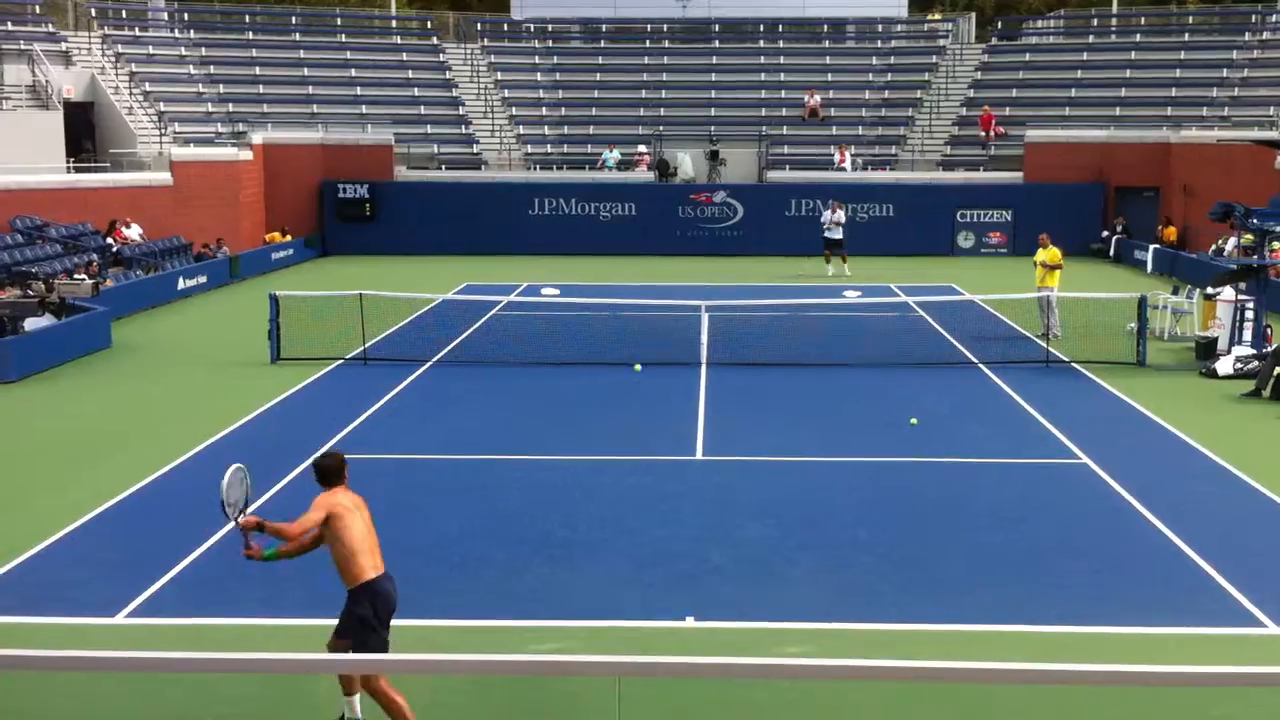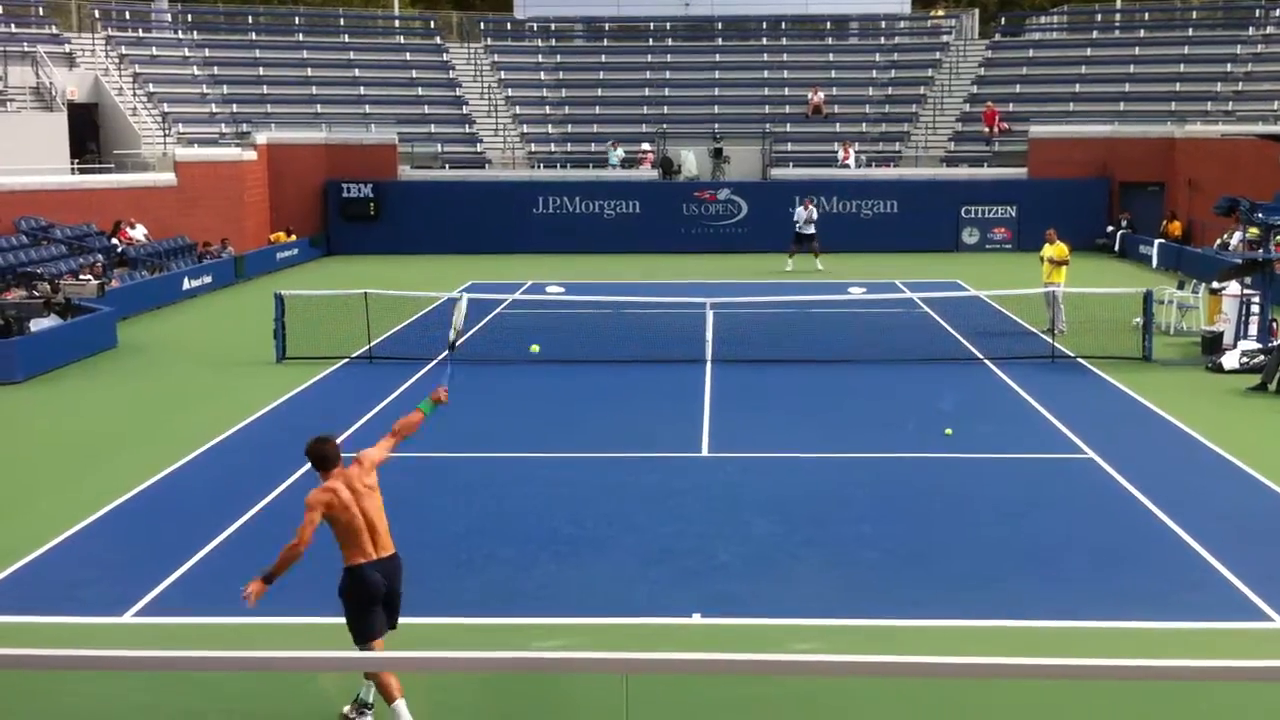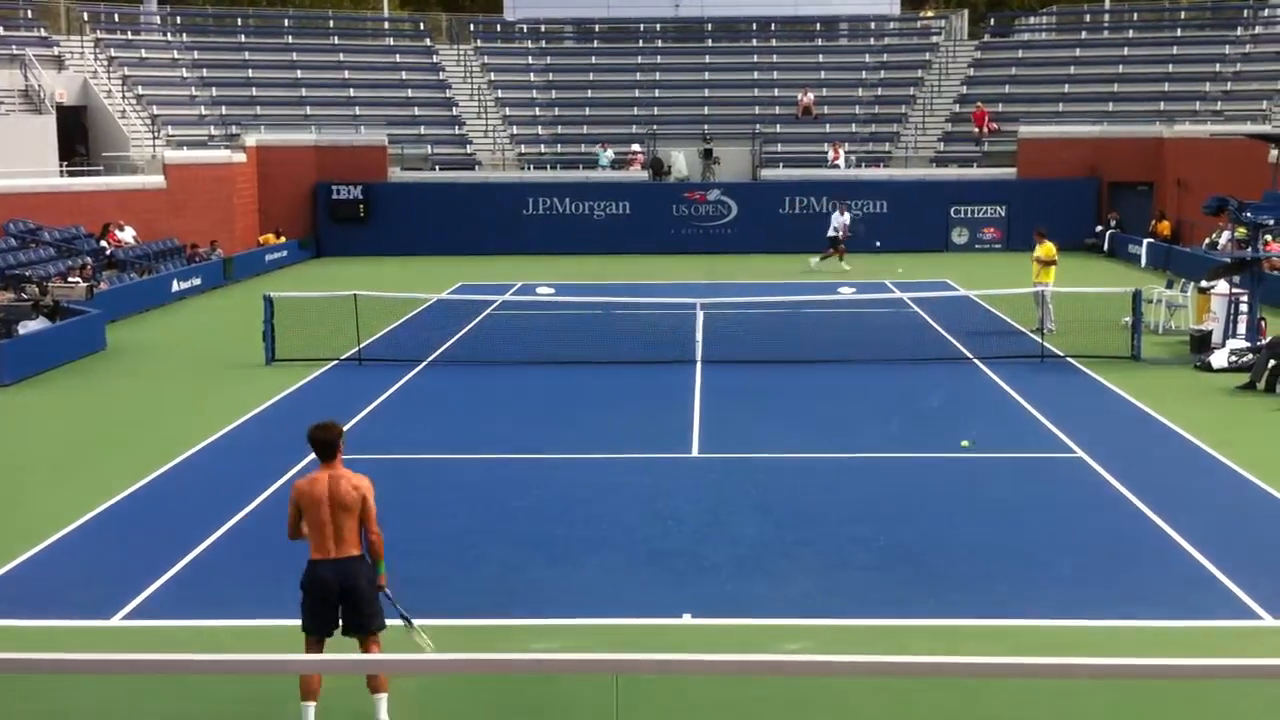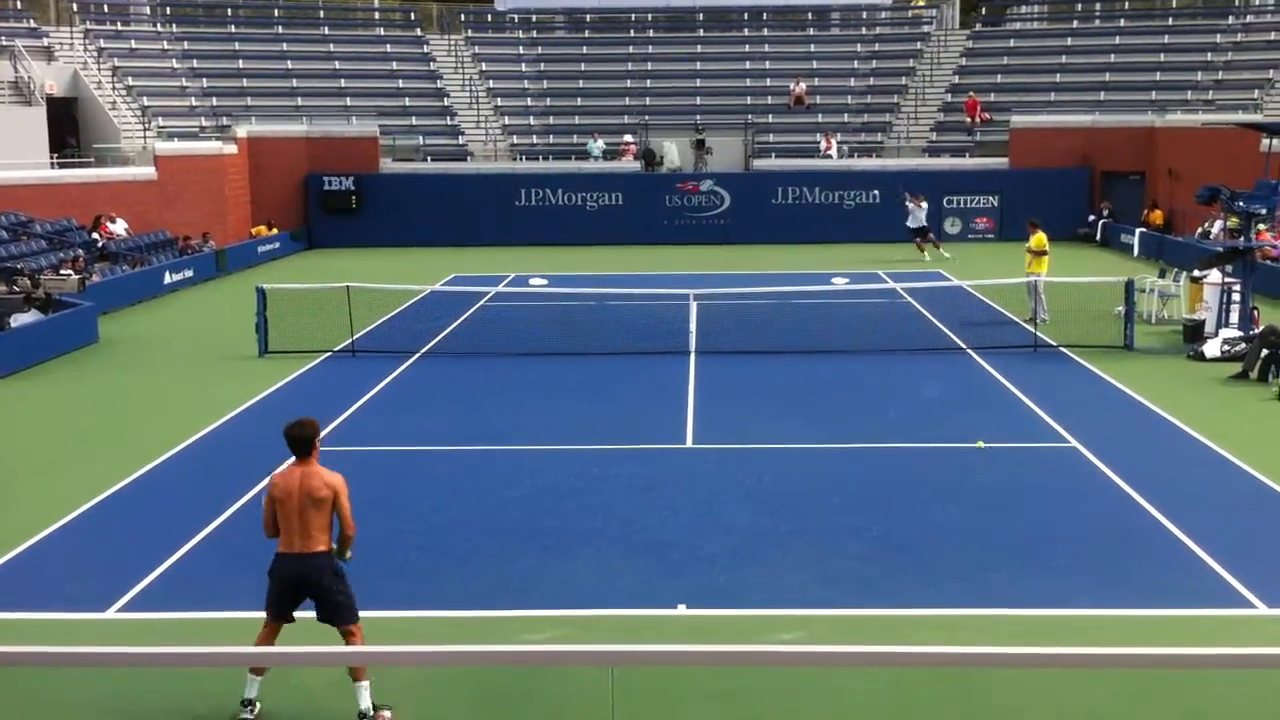
dt=0.7s
person 1, frame 1
left shoulder: (329, 501)
right shoulder: (352, 501)
left elbow: (294, 532)
right elbow: (305, 543)
left wrist: (259, 525)
right wrist: (265, 554)
left hip: (370, 594)
right hip: (377, 588)
left knee: (372, 681)
right knee: (337, 649)
person 1, frame 2
left shoulder: (321, 496)
right shoulder: (364, 465)
left elbow: (299, 545)
right elbow: (396, 434)
left wrist: (266, 579)
right wrist: (430, 404)
left hip: (361, 575)
right hip: (391, 566)
left knee: (373, 653)
right knee: (373, 637)
person 1, frame 3
left shoulder: (301, 487)
right shoulder: (360, 484)
left elbow: (292, 533)
right elbow: (373, 535)
right wrist: (379, 571)
left hip: (318, 572)
right hip: (354, 569)
left knee: (313, 649)
right knee: (370, 646)
person 1, frame 4
left shoulder: (275, 482)
right shoulder: (333, 481)
left elbow: (270, 531)
right elbow: (348, 531)
right wrist: (342, 552)
left hip: (286, 565)
right hip: (321, 565)
left knee: (269, 629)
right knee: (352, 634)
